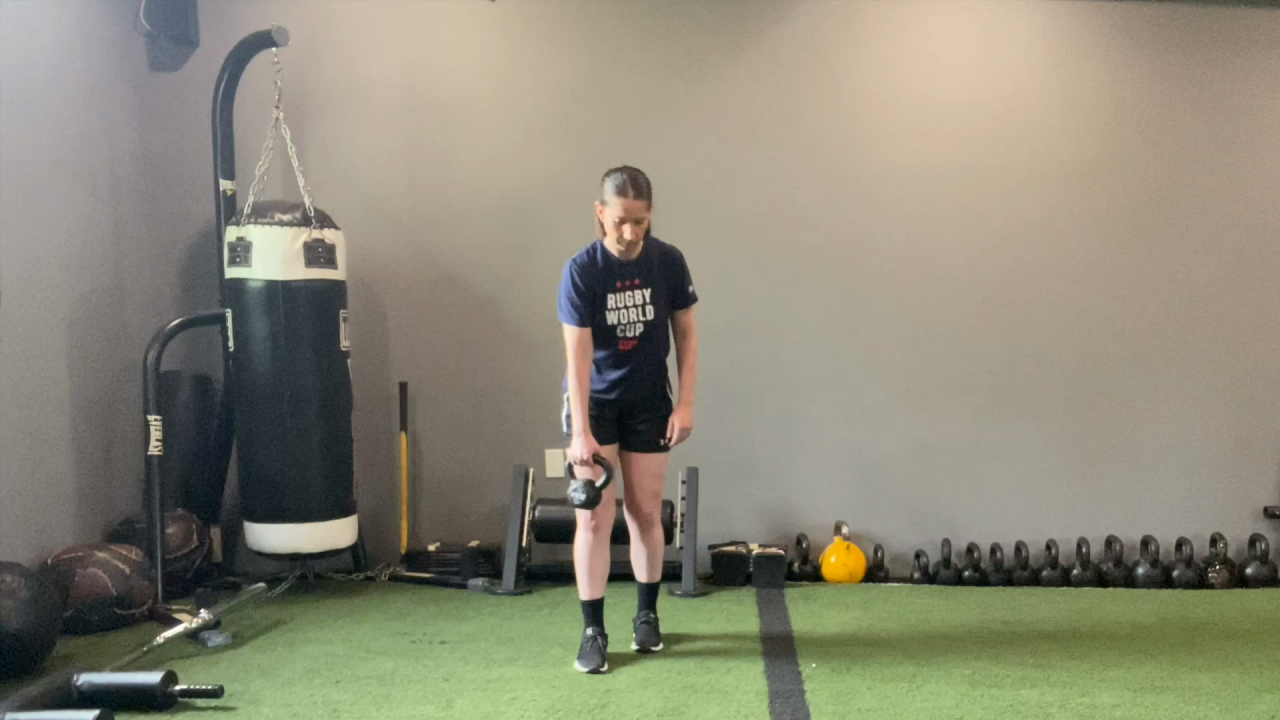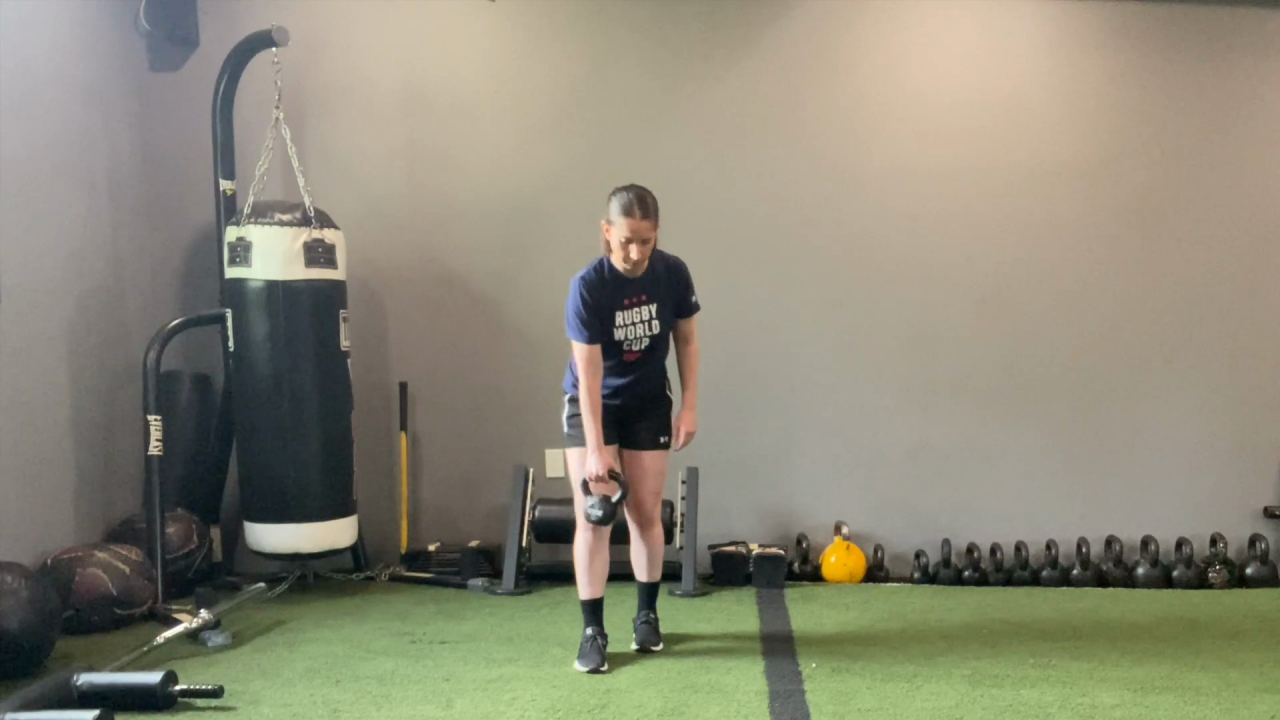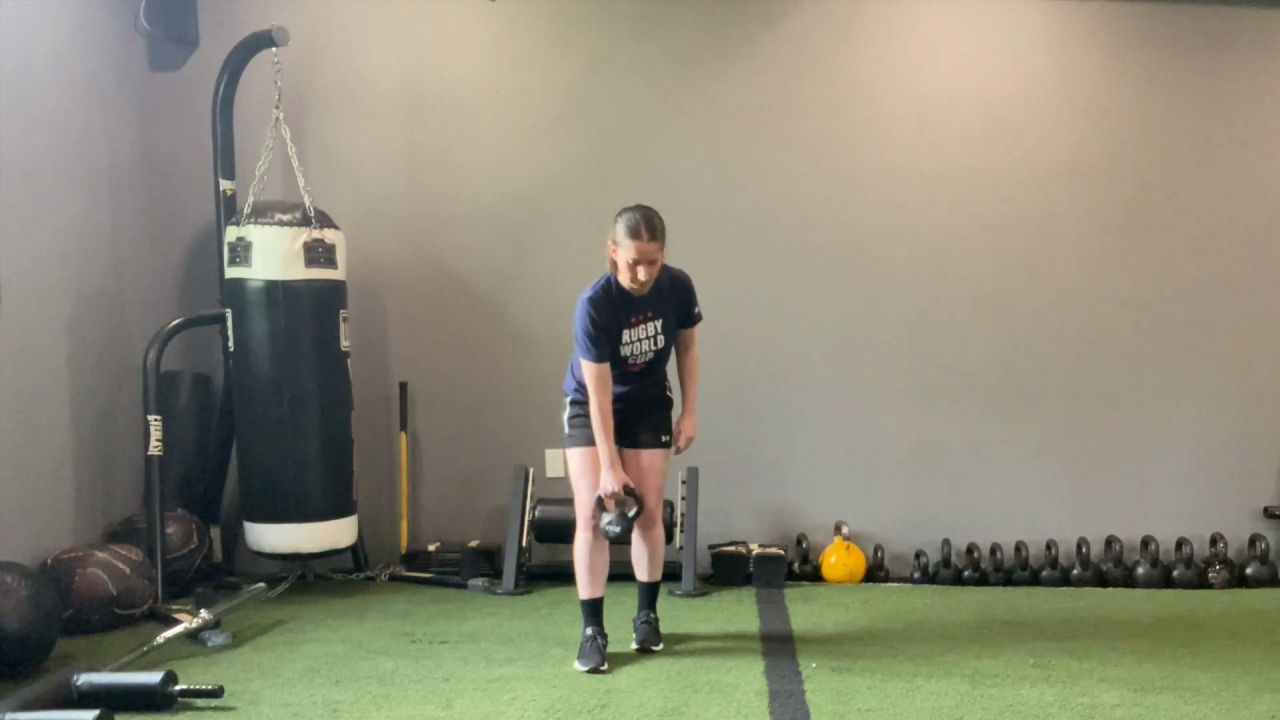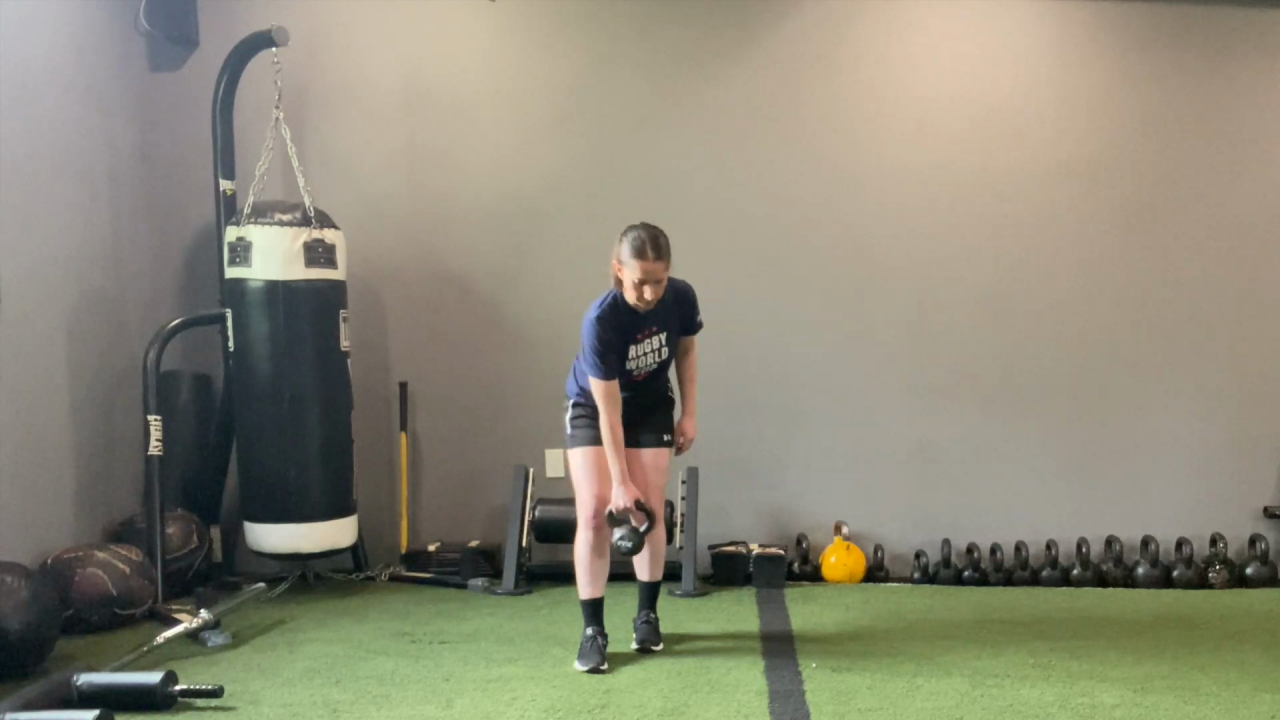
dt=0.2s
person 1, frame 1
left shoulder: (668, 262)
right shoulder: (581, 270)
left elbow: (685, 335)
right elbow: (577, 355)
left wrist: (685, 402)
right wrist: (580, 433)
left hip: (649, 403)
right hip: (594, 403)
left knee: (646, 513)
right knee: (594, 516)
left ankle: (647, 615)
right ankle: (593, 631)
person 1, frame 2
left shoulder: (673, 273)
right shoulder: (588, 286)
left elbow: (686, 341)
right elbow: (588, 375)
left wrist: (688, 407)
right wrist: (596, 449)
left hip: (648, 403)
right hip: (591, 405)
left knee: (645, 511)
right knee: (592, 512)
left ankle: (647, 615)
right ankle: (593, 631)
person 1, frame 3
left shoulder: (678, 286)
right shoulder: (594, 303)
left elbow: (687, 348)
right elbow: (599, 393)
left wrist: (689, 412)
right wrist: (608, 466)
left hip: (649, 405)
right hip: (588, 406)
left knee: (648, 510)
right knee: (593, 511)
left ankle: (647, 615)
right ankle: (593, 631)
person 1, frame 4
left shoulder: (682, 297)
right shoulder: (601, 319)
left elbow: (686, 352)
right elbow: (609, 410)
left wrist: (688, 413)
right wrist: (619, 481)
left hip: (652, 406)
right hip: (590, 406)
left knee: (651, 509)
right knee: (594, 511)
left ankle: (647, 615)
right ankle: (593, 630)
